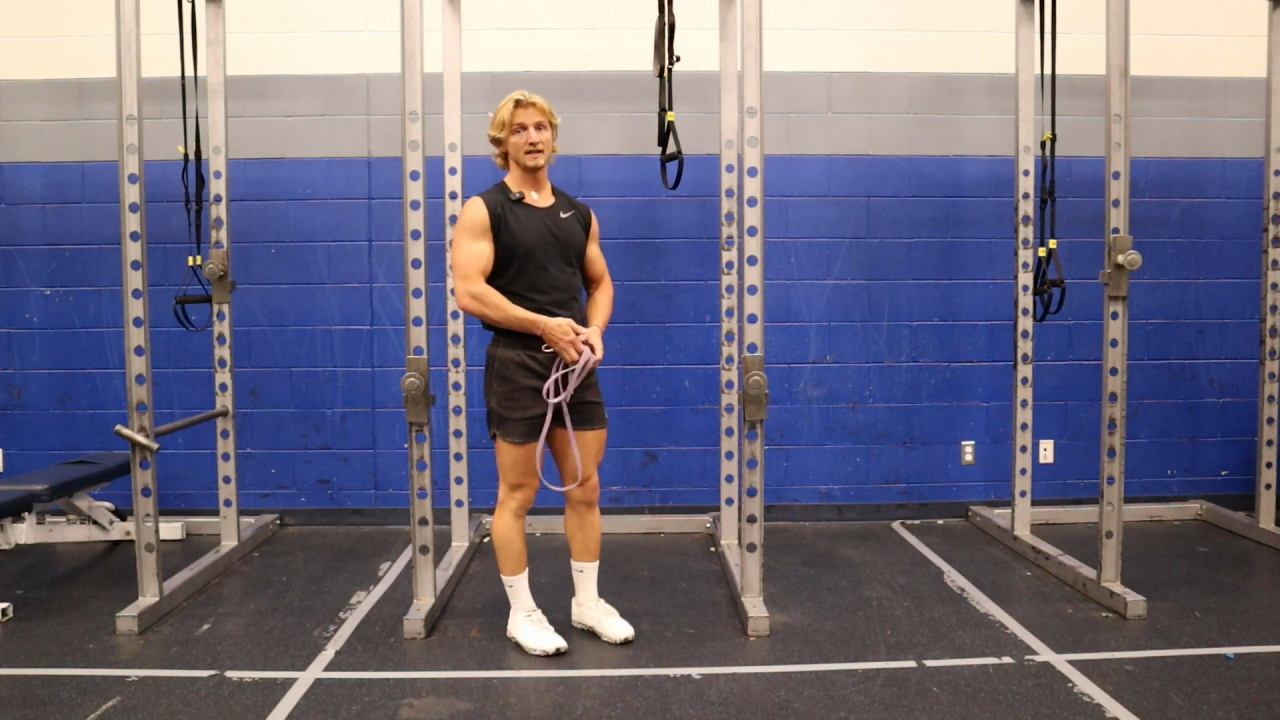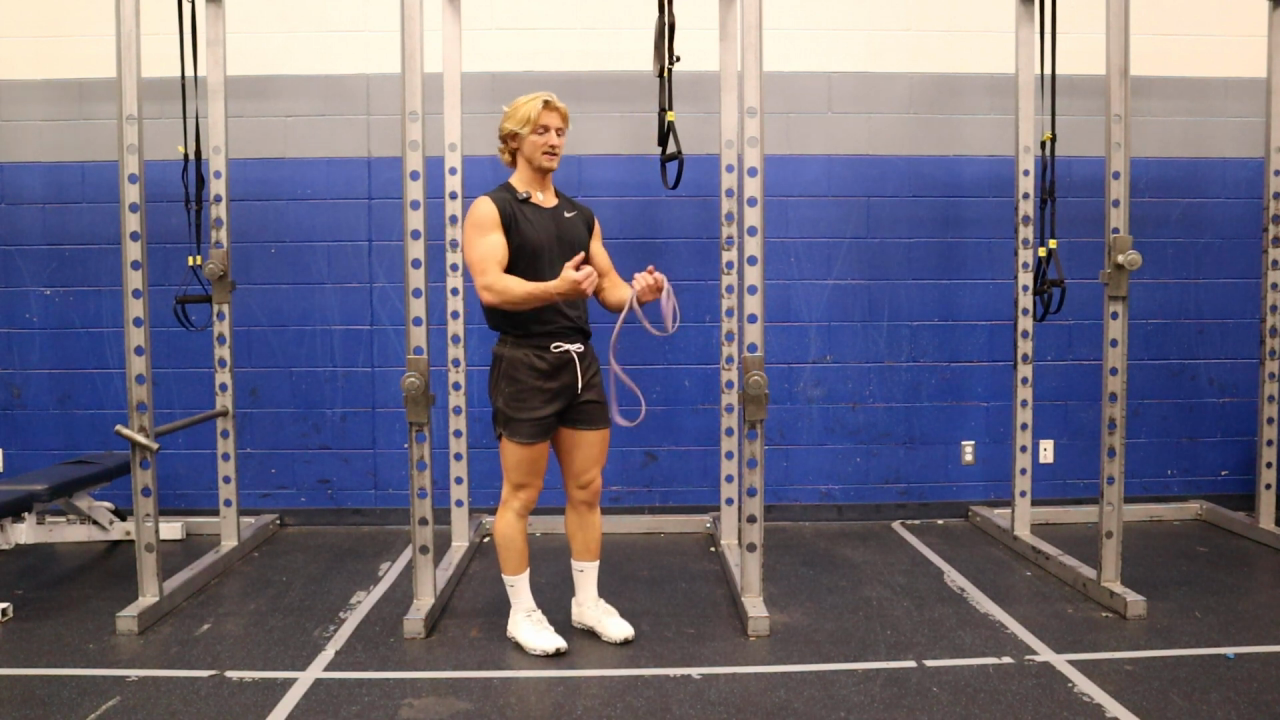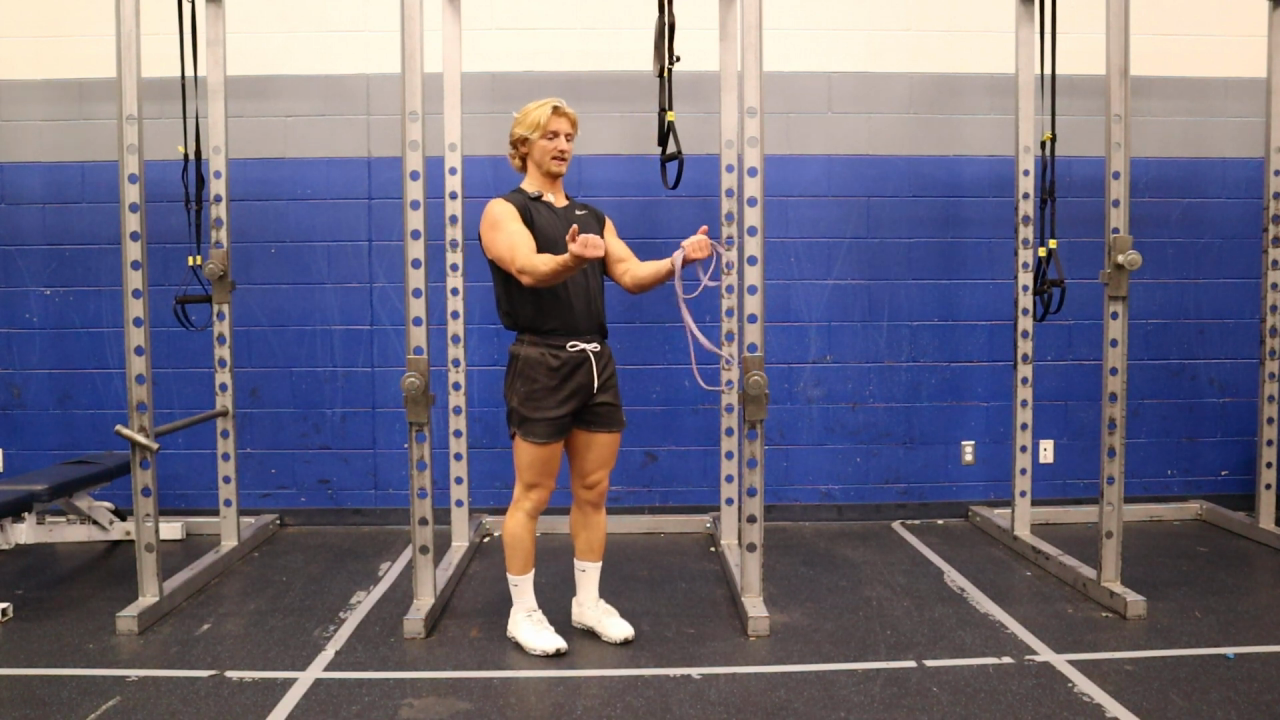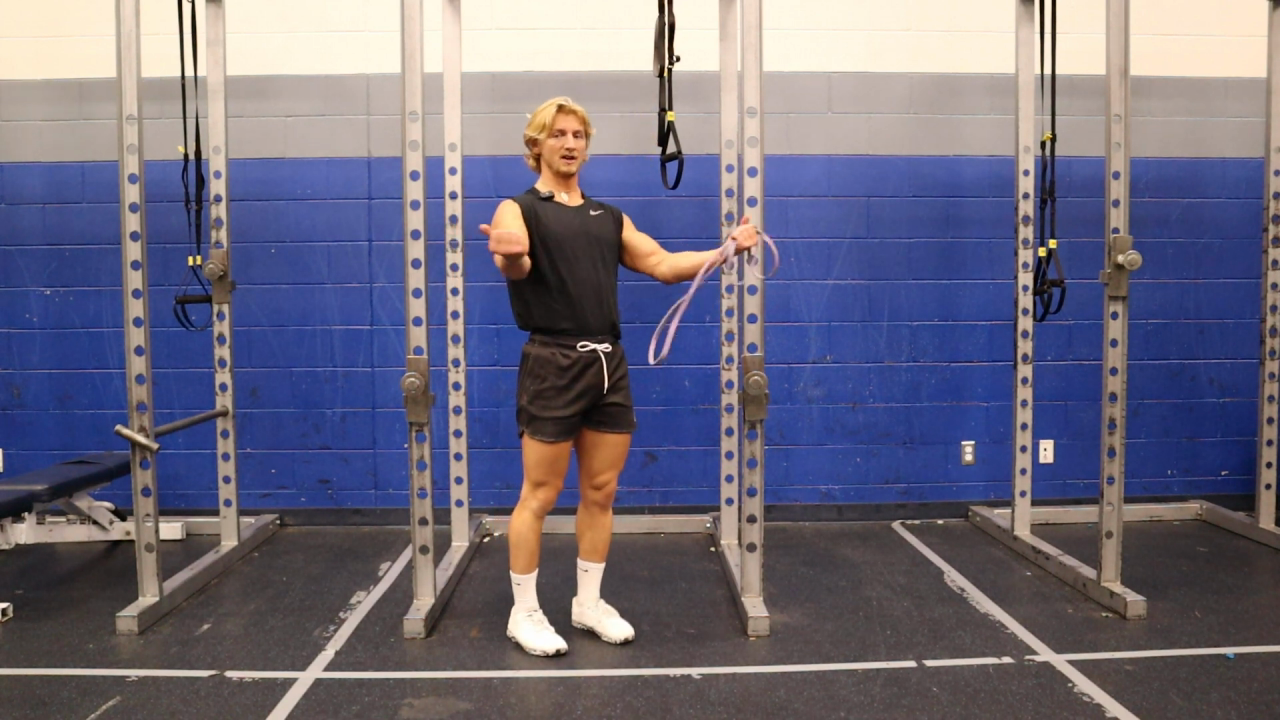
dt=0.5s
person 1, frame 1
left shoulder: (579, 214)
right shoulder: (484, 210)
left elbow: (600, 281)
right elbow: (469, 292)
left wrist: (595, 328)
right wrist: (544, 325)
left hip: (576, 366)
right hip: (518, 364)
left knee: (586, 489)
right knee: (518, 495)
left ankle: (588, 602)
right ankle: (522, 612)
person 1, frame 2
left shoulder: (580, 216)
right shoulder: (490, 208)
left elbow: (606, 282)
right elbow: (491, 286)
left wrist: (637, 289)
right wrist: (557, 288)
left hip: (582, 362)
right hip: (525, 364)
left knee: (587, 490)
right knee: (521, 495)
left ankle: (588, 601)
right ankle: (522, 612)
person 1, frame 3
left shoulder: (592, 216)
right shoulder: (504, 210)
left elbow: (630, 274)
right elbow: (528, 269)
left wrist: (678, 259)
right wrist: (572, 258)
left hip: (597, 362)
right hip: (541, 363)
left knee: (593, 491)
right knee: (532, 496)
left ankle: (588, 601)
right ankle: (523, 612)
person 1, frame 4
left shoulder: (607, 216)
right shoulder: (519, 210)
left elbow: (663, 265)
right elbow: (513, 263)
left wrist: (728, 247)
right wrist: (510, 257)
left hip: (609, 363)
right hip: (553, 364)
left knee: (600, 491)
right knee: (539, 495)
left ankle: (589, 601)
right ankle: (523, 612)
